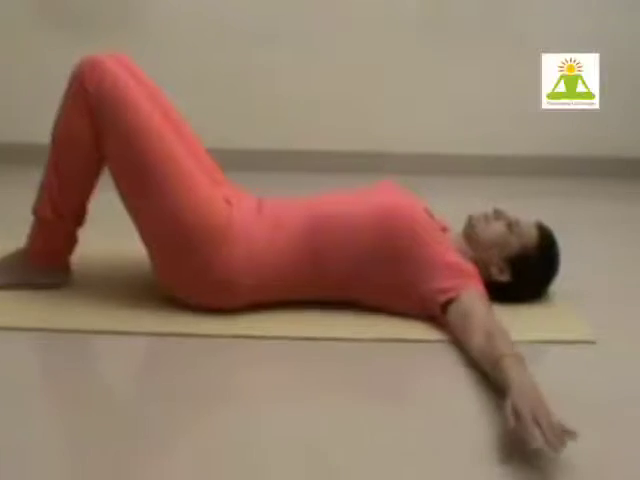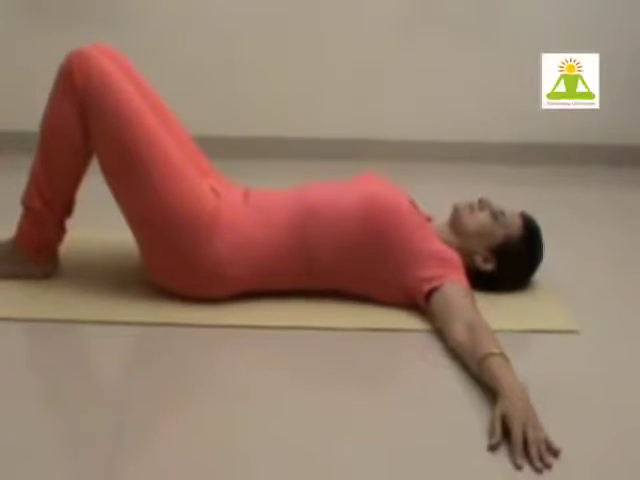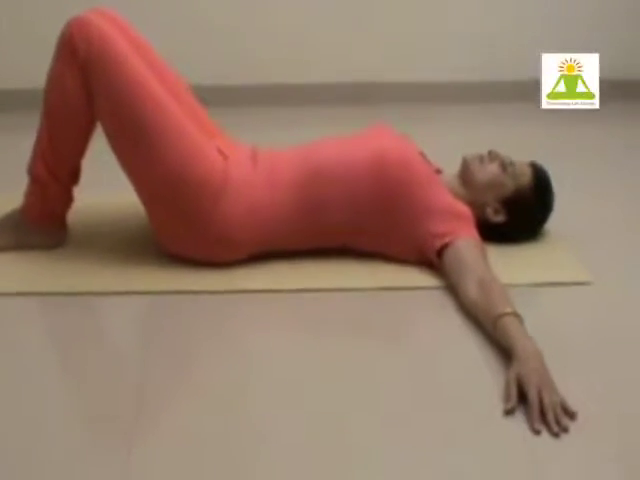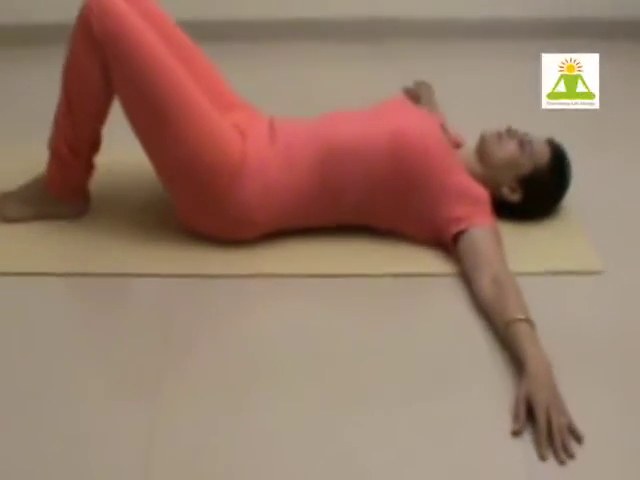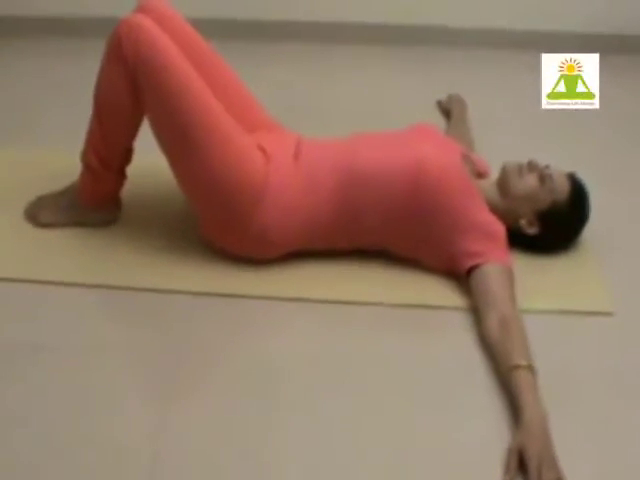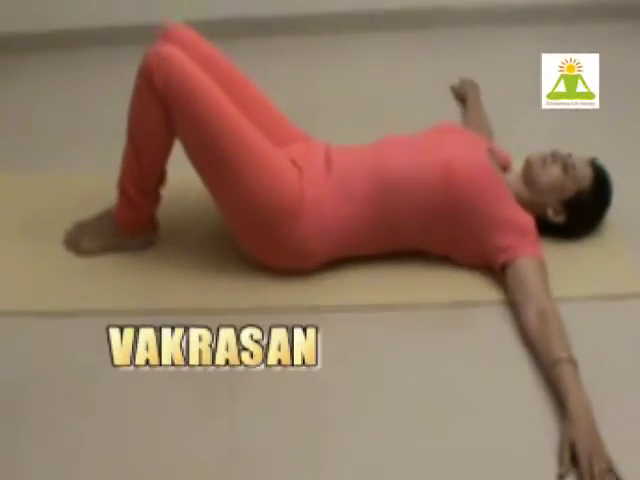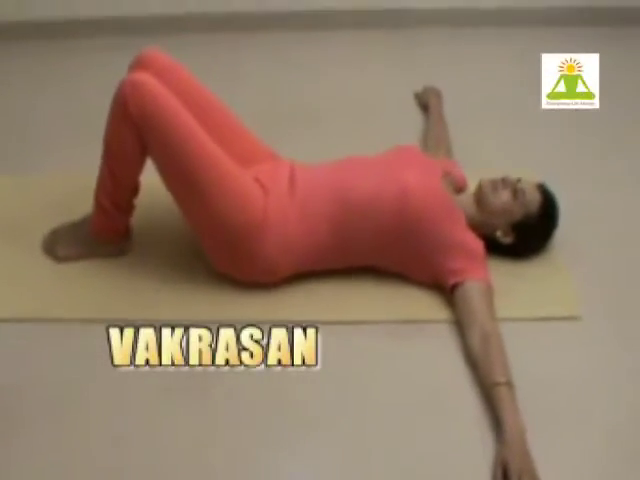
dt=0.7s
person 1, frame 1
left shoulder: (454, 275)
right shoulder: (442, 242)
left elbow: (482, 331)
left wrist: (521, 382)
left hip: (218, 258)
right hip: (240, 218)
left knee: (97, 78)
right knee: (111, 68)
person 1, frame 2
left shoulder: (438, 265)
right shoulder: (423, 234)
left elbow: (464, 326)
left wrist: (511, 389)
left hip: (204, 244)
right hip: (224, 210)
left knee: (87, 68)
right knee: (100, 64)
person 1, frame 3
left shoulder: (450, 220)
right shoulder: (434, 185)
left elbow: (477, 283)
left wrist: (525, 348)
left hip: (215, 209)
right hip: (234, 167)
left knee: (87, 36)
right knee: (99, 25)
person 1, frame 4
left shoulder: (466, 202)
right shoulder: (446, 147)
left elbow: (492, 278)
left wrist: (535, 363)
right wrist: (426, 96)
left hip: (232, 184)
right hip: (252, 137)
left ankle: (63, 189)
right ankle: (67, 180)
person 1, frame 5
left shoulder: (483, 234)
right shoulder: (469, 171)
left elbow: (499, 315)
left wrist: (532, 416)
right wrist: (457, 108)
left hip: (255, 205)
right hip: (276, 153)
left ankle: (94, 198)
right ankle: (99, 190)
person 1, frame 6
left shoulder: (512, 228)
right shoulder: (489, 158)
left elbow: (538, 310)
right elbow: (473, 124)
left wrist: (578, 410)
right wrist: (471, 91)
left hip: (292, 216)
right hip: (306, 163)
left knee: (162, 66)
right knee: (175, 41)
left ankle: (131, 224)
right ankle: (135, 213)
person 1, frame 7
left shoulder: (463, 252)
right shoulder: (447, 178)
left elbow: (482, 331)
right elbow: (435, 140)
left wrist: (513, 432)
right wrist: (433, 102)
left hip: (257, 232)
right hip: (272, 178)
left knee: (136, 92)
right knee: (149, 63)
left ankle: (106, 231)
right ankle: (110, 221)
